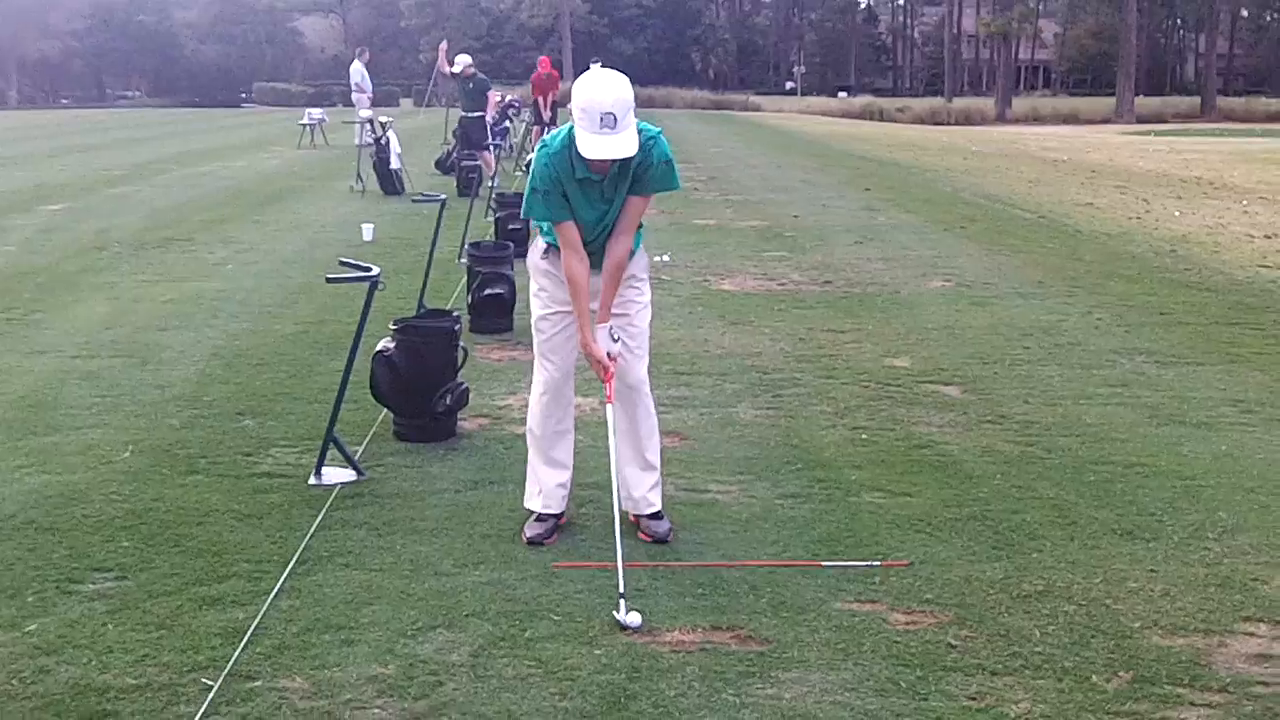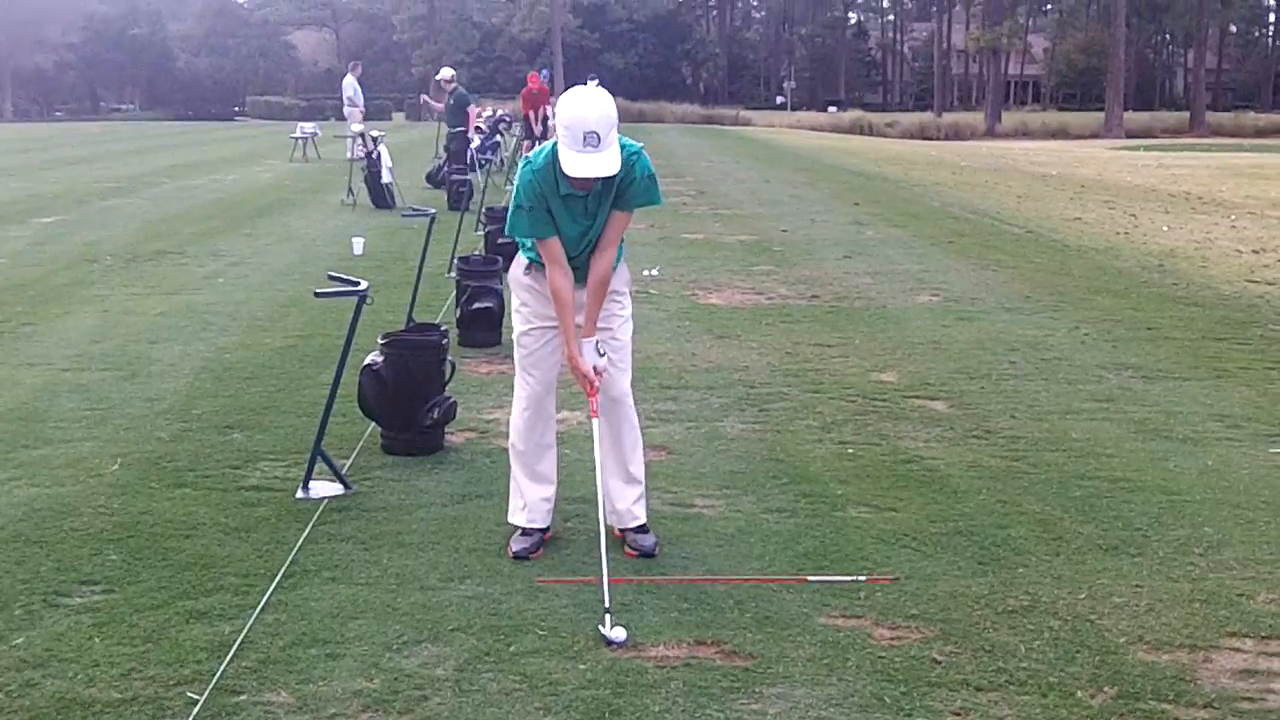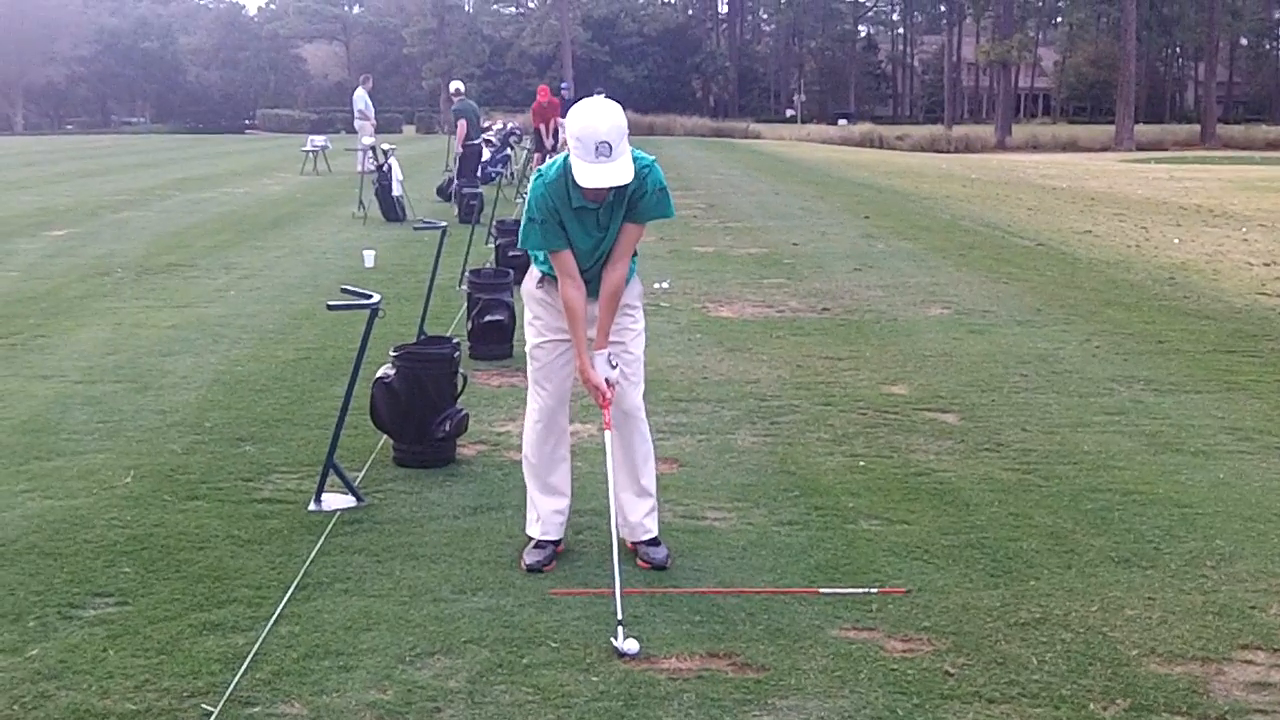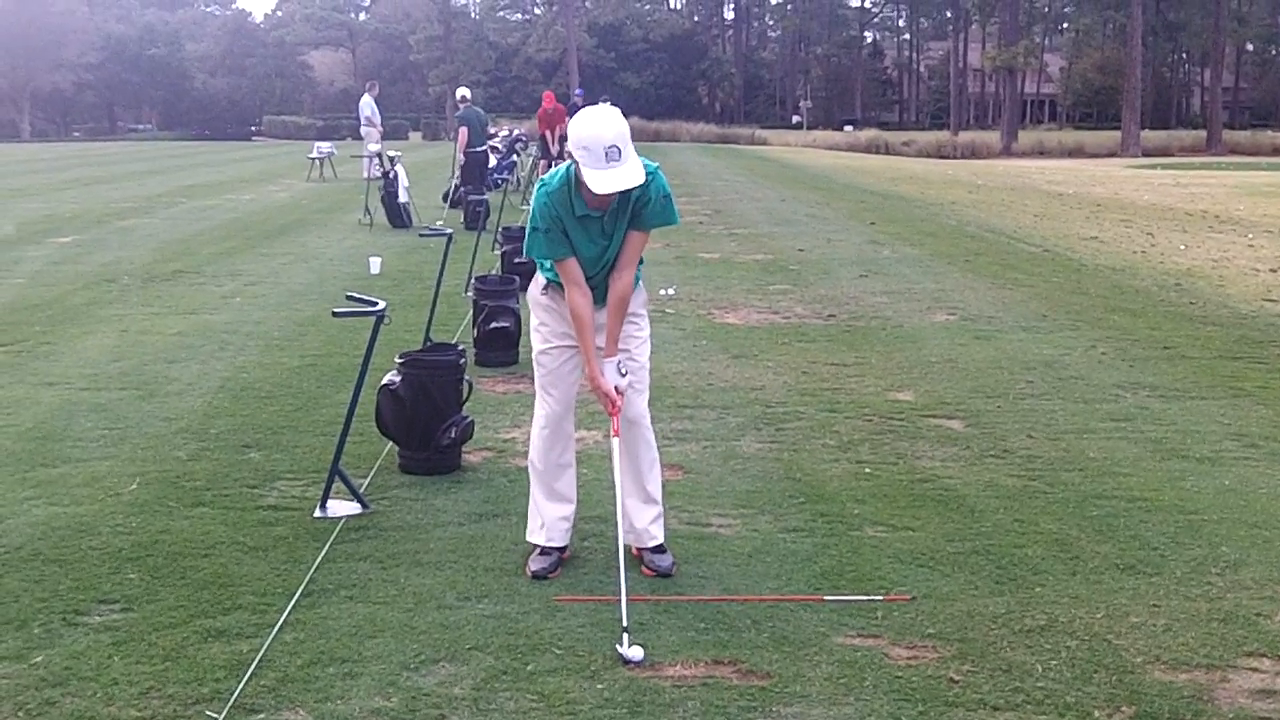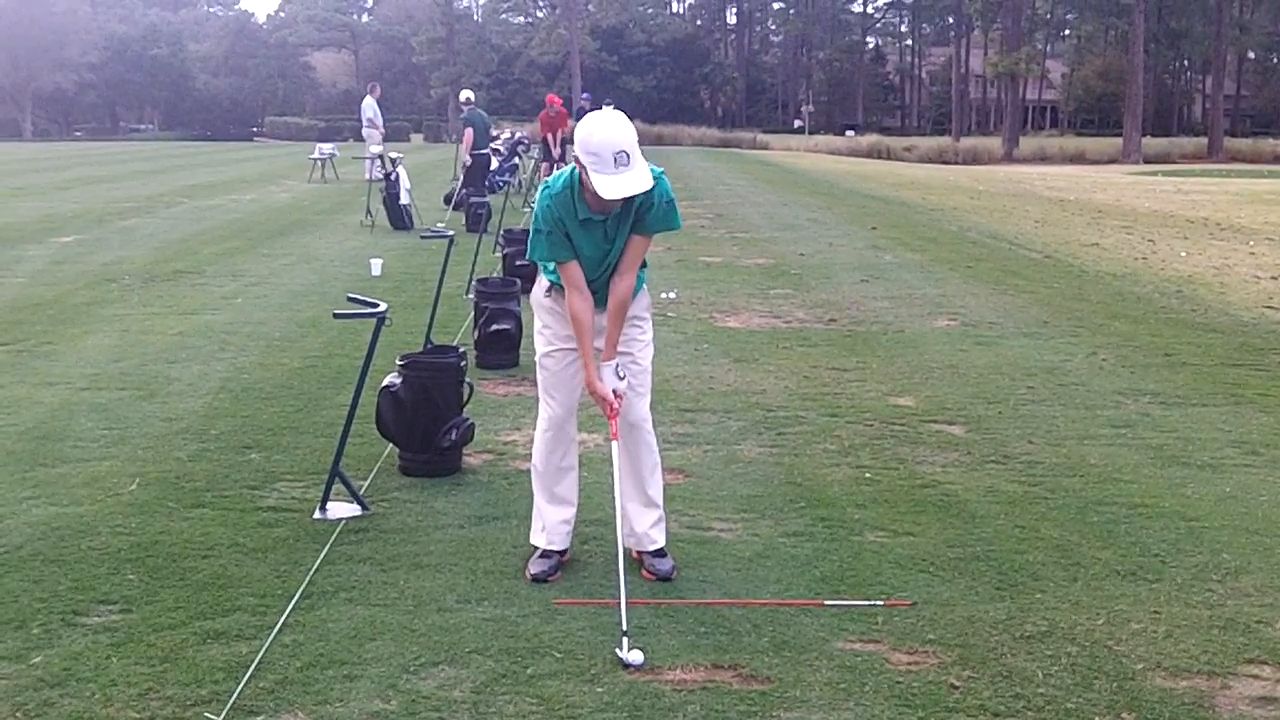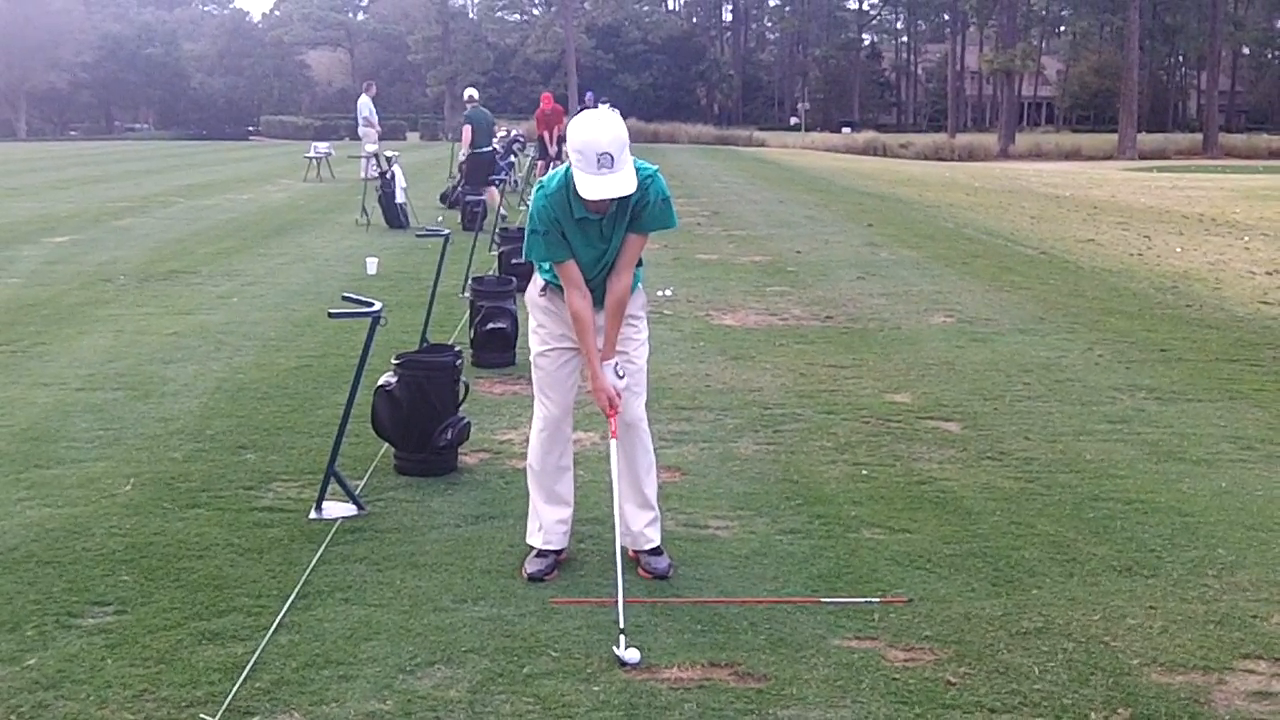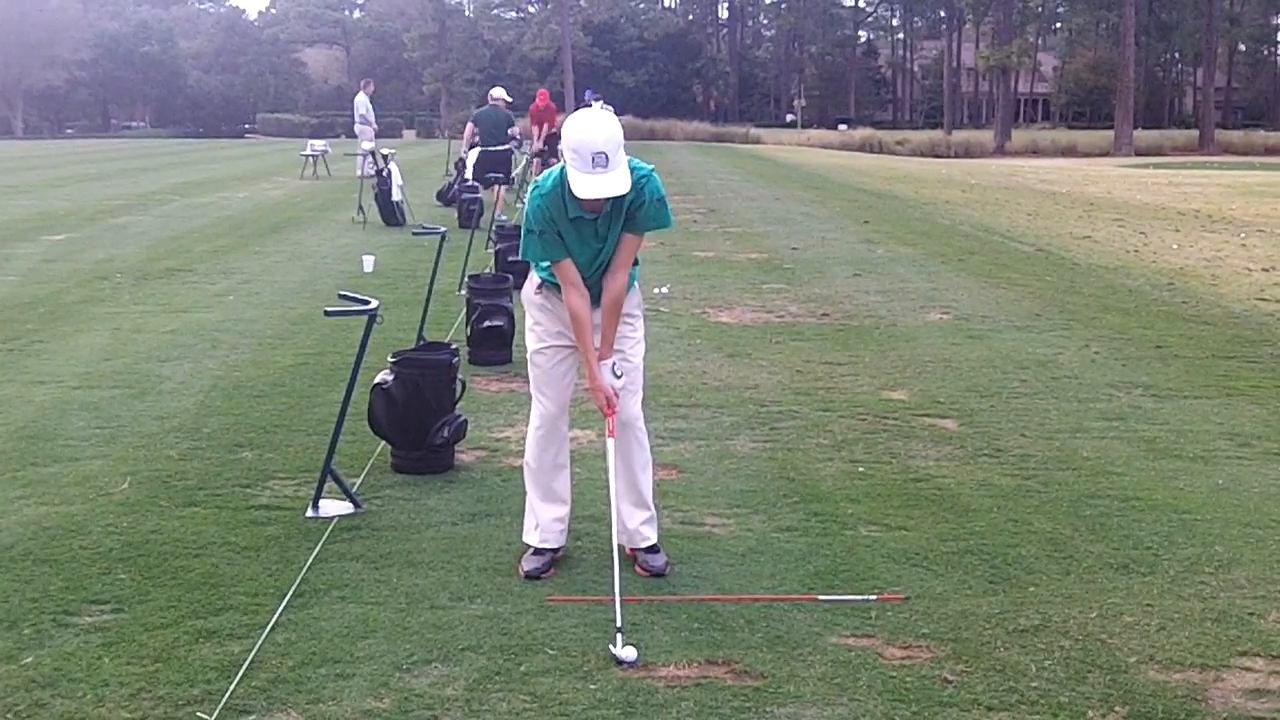
dt=0.5s
person 1, frame 1
left shoulder: (651, 148)
right shoulder: (551, 157)
left elbow: (621, 239)
right elbow: (573, 252)
left wrist: (605, 320)
right wrist: (586, 333)
left hip: (624, 266)
right hip: (558, 265)
left knee: (633, 379)
right knee: (552, 379)
left ankle: (645, 501)
right ankle: (548, 502)
person 1, frame 2
left shoulder: (633, 162)
right shoulder: (535, 174)
left elbow: (605, 253)
right elbow: (557, 267)
left wrist: (590, 336)
right wrist: (572, 348)
left hip: (606, 281)
right hip: (539, 281)
left knee: (617, 393)
right knee: (533, 395)
left ankle: (630, 515)
right ankle: (532, 517)
person 1, frame 3
left shoulder: (645, 175)
right shoulder: (546, 187)
left elbow: (616, 266)
right elbow: (570, 280)
left wrist: (603, 348)
right wrist: (583, 361)
left hip: (619, 295)
right hip: (552, 294)
left knee: (629, 406)
right knee: (546, 407)
left ankle: (642, 528)
right ankle: (546, 529)
person 1, frame 4
left shoulder: (647, 184)
right shoulder: (550, 197)
left elbow: (624, 274)
right elbow: (576, 288)
left wrist: (612, 355)
right wrist: (593, 368)
left hip: (623, 302)
right hip: (557, 302)
left knee: (635, 413)
right knee: (552, 415)
left ankle: (647, 534)
right ankle: (551, 536)
person 1, frame 5
left shoulder: (651, 190)
right shoulder: (553, 200)
left elbow: (623, 277)
right elbow: (577, 292)
left wrist: (610, 359)
right wrist: (590, 372)
left hip: (627, 305)
right hip: (560, 304)
left knee: (636, 417)
right knee: (555, 417)
left ankle: (648, 538)
right ankle: (551, 539)
person 1, frame 6
left shoulder: (647, 185)
right shoulder: (548, 198)
left elbow: (620, 276)
right elbow: (576, 290)
left wrist: (610, 356)
right wrist: (594, 371)
left hip: (622, 304)
right hip: (556, 303)
left knee: (632, 416)
right knee: (551, 417)
left ankle: (643, 536)
right ankle: (548, 538)
person 1, frame 7
left shoulder: (643, 184)
right shoulder: (544, 198)
left elbow: (617, 274)
right elbow: (573, 289)
left wrist: (607, 354)
right wrist: (592, 370)
left hip: (619, 303)
right hip: (552, 302)
left knee: (629, 416)
right knee: (548, 416)
left ankle: (640, 534)
right ankle: (545, 536)
